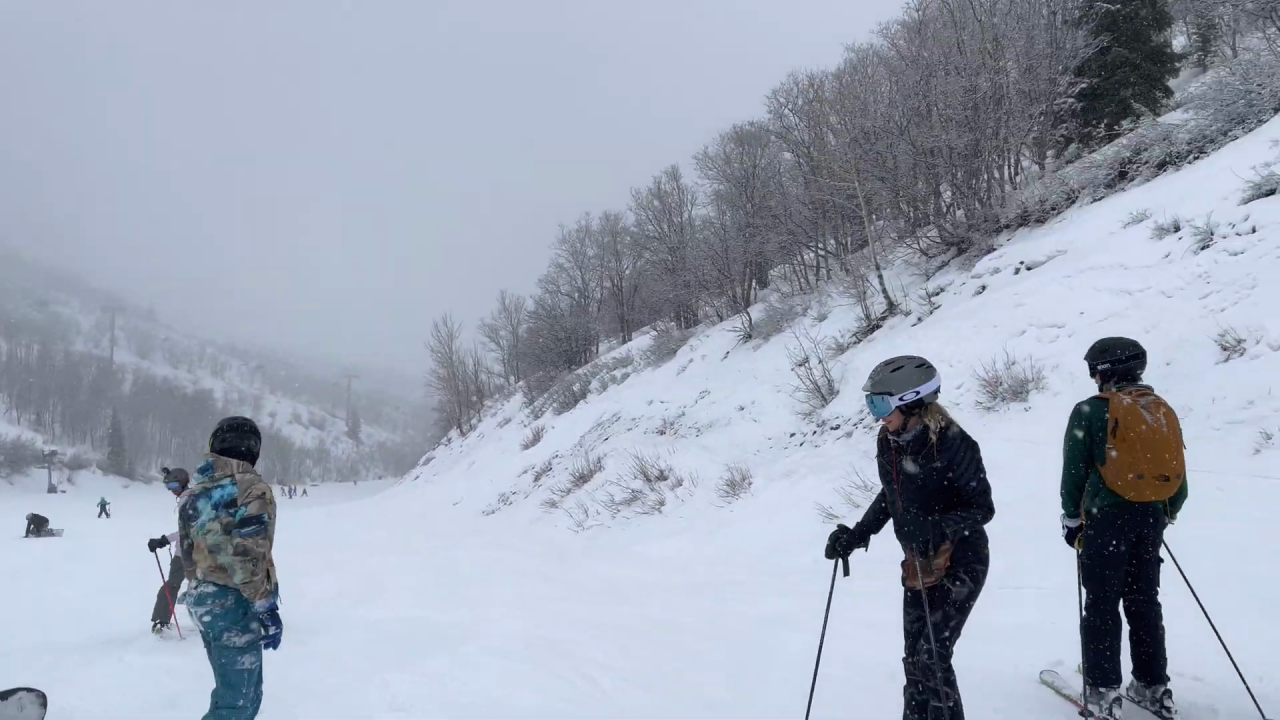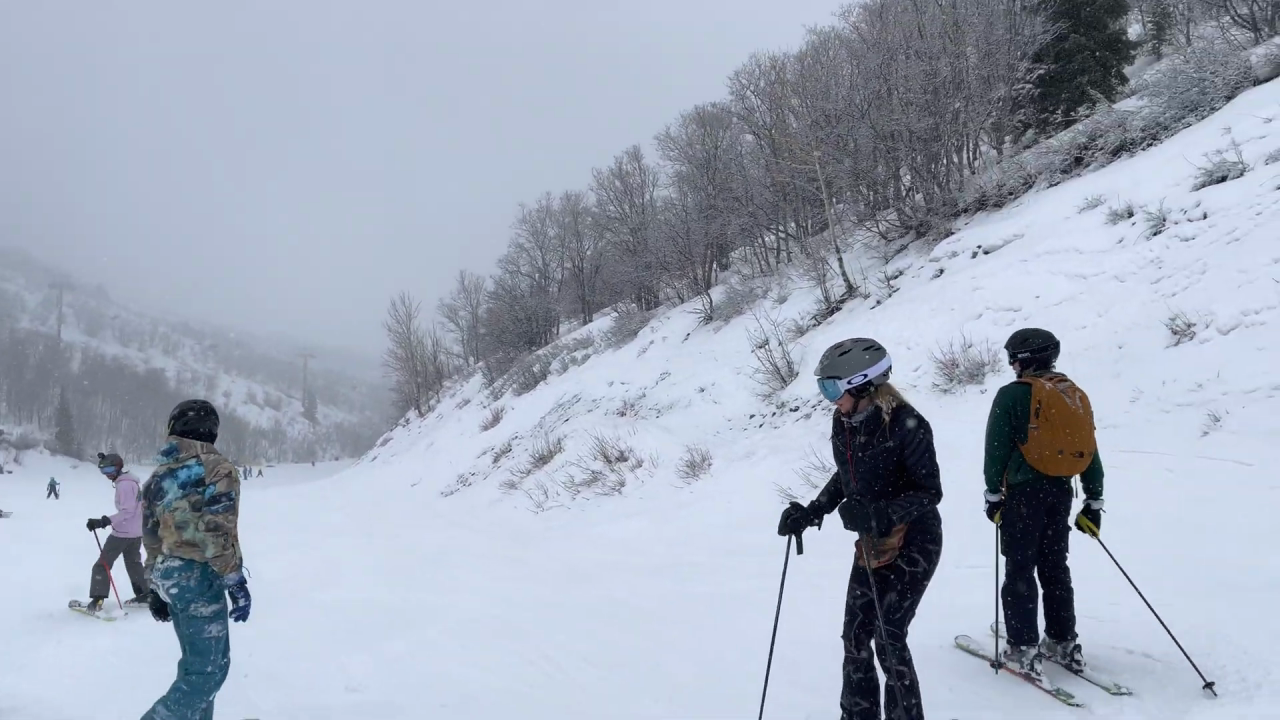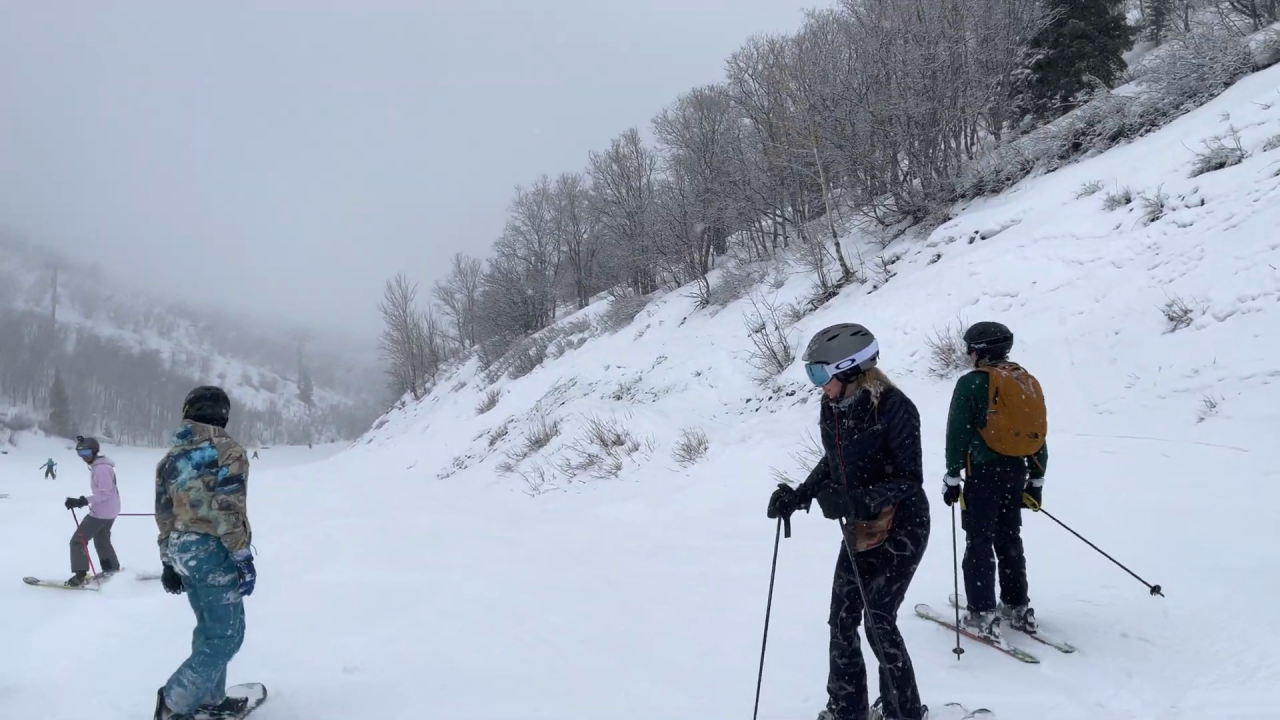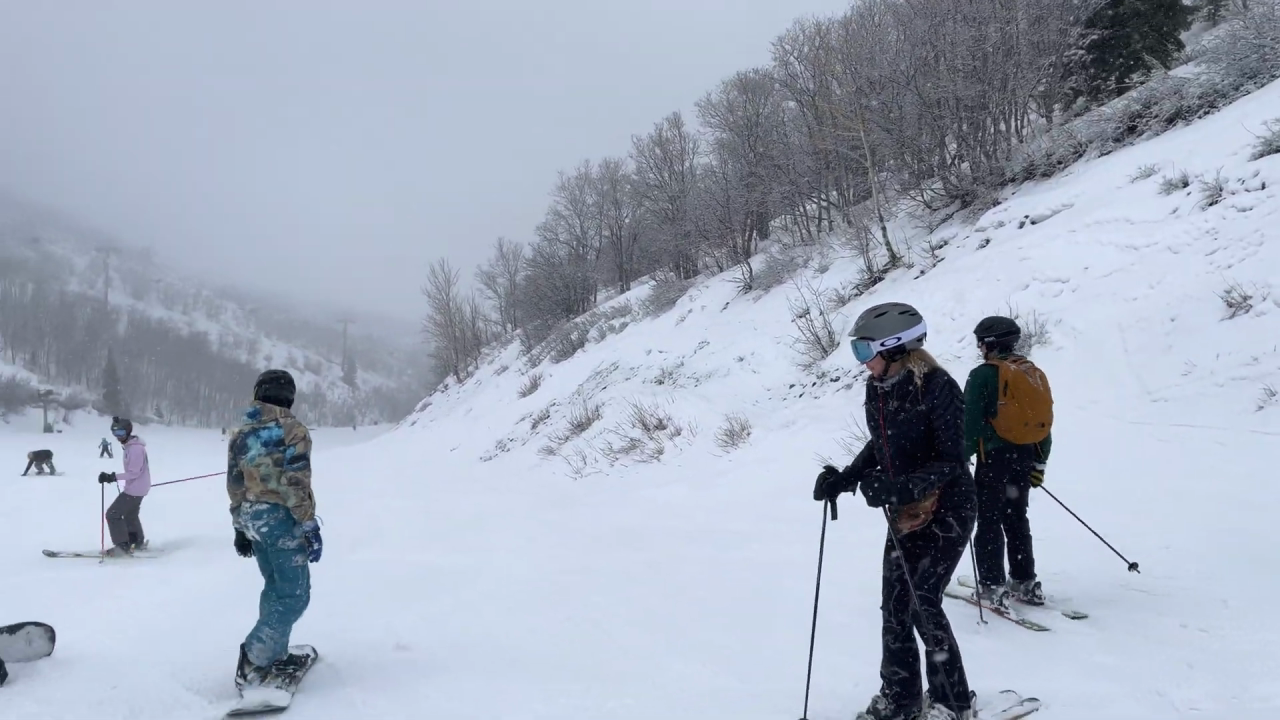
dt=0.2s
person 1, frame 1
left shoulder: (953, 443)
right shoulder: (889, 440)
left elbow: (982, 509)
left wrist: (933, 527)
right wrist: (858, 533)
left hip: (960, 562)
right hip: (919, 564)
left knee: (932, 656)
right knee: (915, 657)
person 1, frame 2
left shoulder: (906, 424)
right shoulder: (844, 422)
left elbow: (929, 492)
left wrist: (880, 513)
right wrist: (811, 512)
left hip: (913, 542)
right hip: (873, 543)
left knee: (888, 637)
right knee: (855, 634)
person 1, frame 3
left shoulder: (894, 408)
right shoulder: (832, 408)
left elbow: (909, 479)
left wrist: (859, 501)
right wrist: (799, 495)
left hip: (901, 526)
right hip: (859, 529)
left knee: (878, 621)
right knee: (842, 619)
person 1, frame 4
left shoulder: (938, 388)
right shoulder: (878, 389)
left elbow: (952, 461)
left wrist: (900, 488)
right wrist: (843, 478)
left hip: (947, 508)
right hip: (906, 511)
left knee: (922, 604)
right knee: (893, 604)
person 2, frame 1
left shoulder: (1091, 411)
right shoulder: (1163, 411)
left elbow: (1074, 472)
right elbow: (1178, 477)
left wrist: (1071, 520)
right wrist: (1162, 517)
left hip: (1107, 519)
right hip: (1151, 518)
left knee: (1101, 607)
right knee: (1144, 604)
right ankle: (1153, 687)
person 2, frame 2
left shoulder: (1012, 394)
right shoulder: (1076, 394)
left elbow: (997, 450)
right elbow: (1090, 452)
left wrist: (993, 494)
right wrist: (1094, 503)
left hip: (1025, 492)
right hip: (1061, 492)
left knee: (1020, 571)
right knee: (1055, 568)
left ankle: (1023, 648)
right ankle: (1063, 643)
person 2, frame 3
left shoulder: (972, 383)
right shoulder: (1028, 382)
left elbow: (957, 434)
right elbow: (1038, 435)
left wrist: (952, 477)
right wrist: (1035, 481)
left hip: (985, 472)
right hip: (1016, 470)
left knee: (979, 543)
right knee: (1009, 540)
left ankle: (982, 613)
right ankle: (1017, 608)
person 2, frame 4
left shoulder: (983, 374)
right shoulder: (1034, 373)
left elbow: (971, 422)
right elbow: (1043, 421)
left wrist: (963, 458)
right wrist: (1040, 463)
left hip: (995, 457)
right hip: (1025, 456)
left knee: (989, 523)
right knee: (1016, 520)
left ankle: (993, 587)
right ankle: (1025, 582)
person 3, frame 1
left shoulder: (196, 492)
right shoulder: (252, 486)
left elbow: (190, 557)
right elbow: (248, 555)
right wrist: (267, 607)
left hip: (204, 602)
right hip: (233, 603)
left knee: (234, 695)
person 3, frame 2
left shoulder: (158, 476)
right shoulder: (217, 467)
left elbow: (151, 538)
right elbow: (217, 530)
left wrist: (156, 588)
right wrist: (236, 580)
left hip: (169, 578)
right hip: (199, 577)
left knee: (197, 665)
right knee: (207, 671)
person 3, frame 3
left shoulder: (171, 457)
right shoulder: (228, 450)
left elbow: (164, 514)
right elbow: (228, 508)
left wrist: (169, 561)
right wrist: (243, 556)
left hip: (183, 550)
right hip: (212, 549)
left knee: (211, 627)
right knee: (226, 635)
person 3, frame 4
left shoulder: (240, 434)
right shoulder: (292, 429)
left elbow: (235, 485)
right elbow: (295, 483)
left wrist: (240, 527)
right wrist: (309, 525)
left hip: (253, 519)
right hip: (280, 519)
left knee: (276, 587)
right knee: (294, 595)
right ankle: (254, 664)
